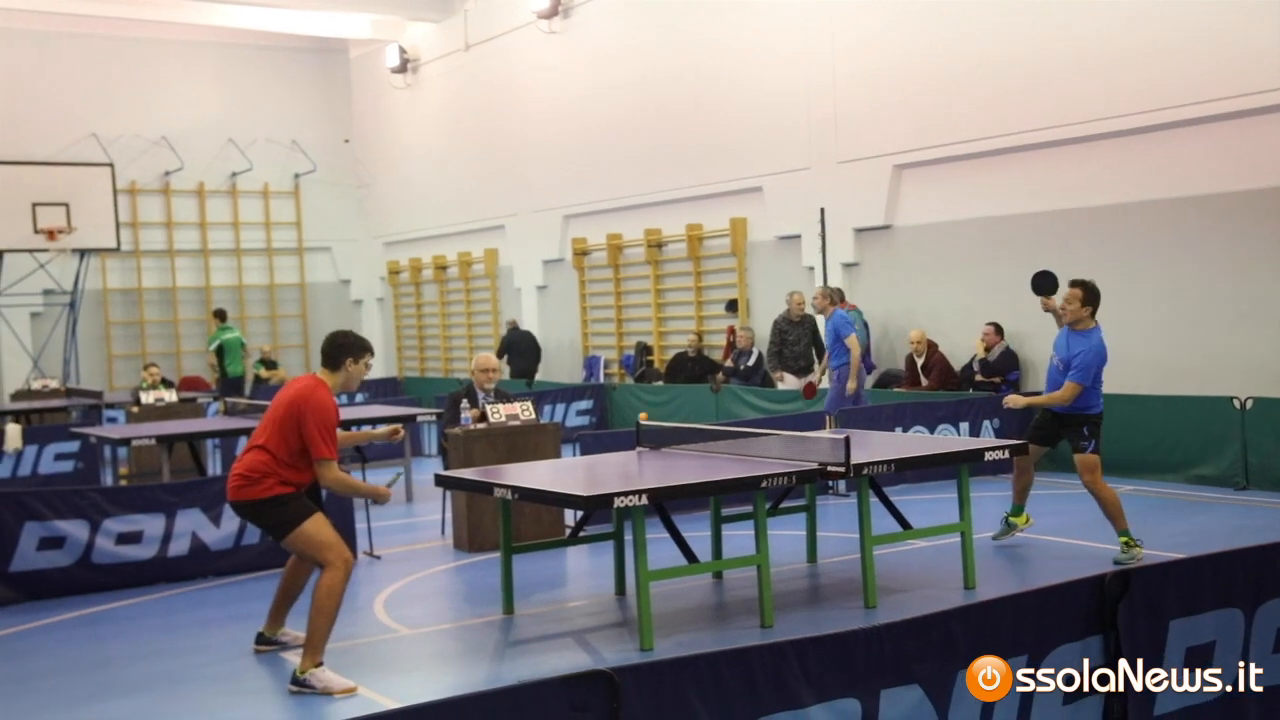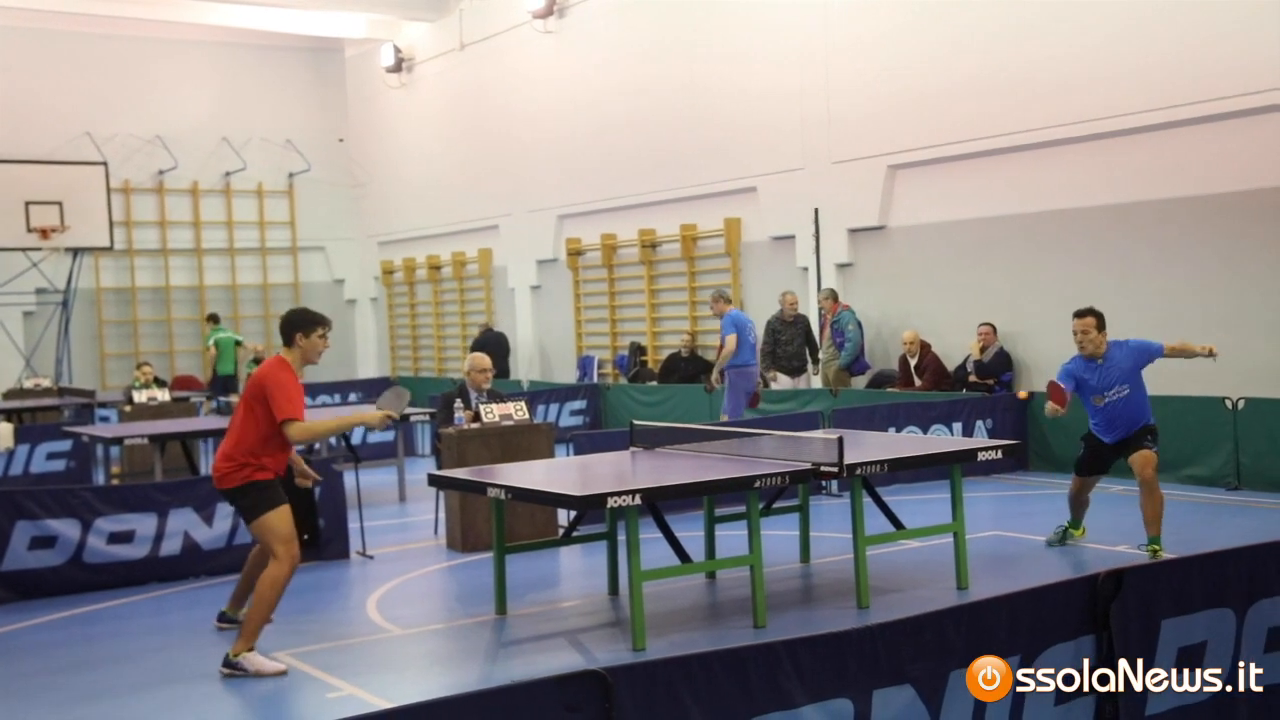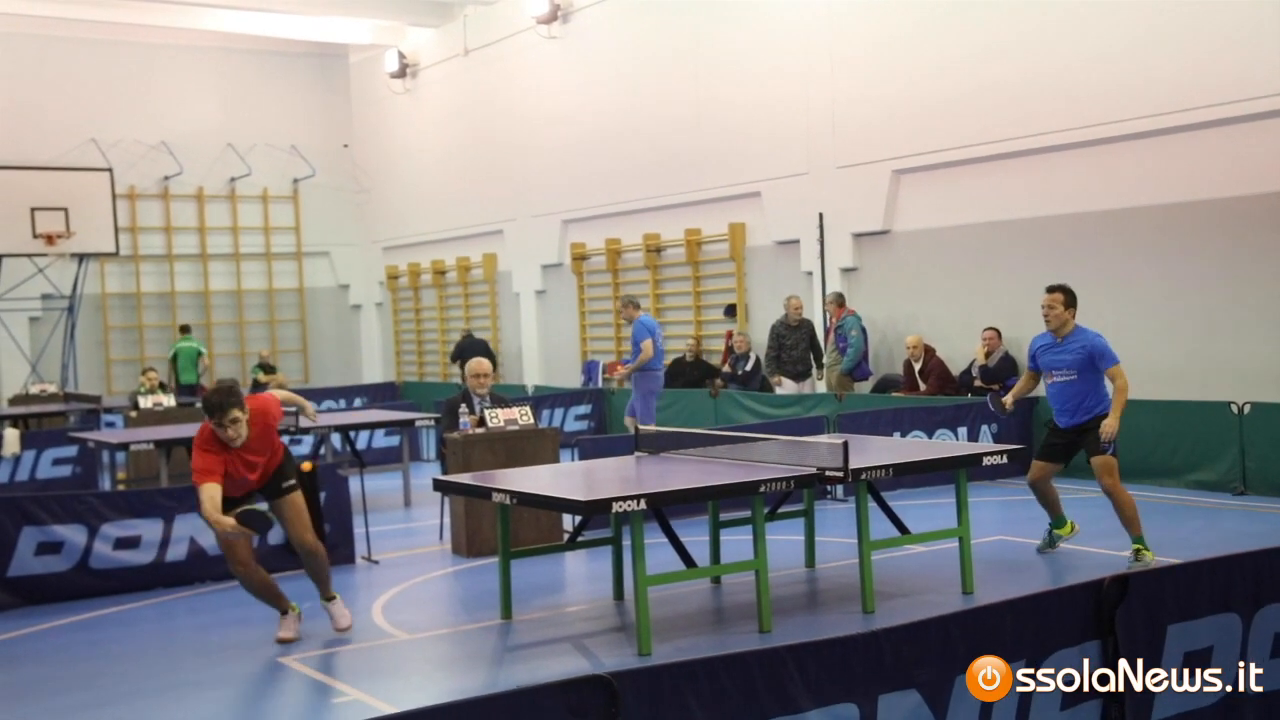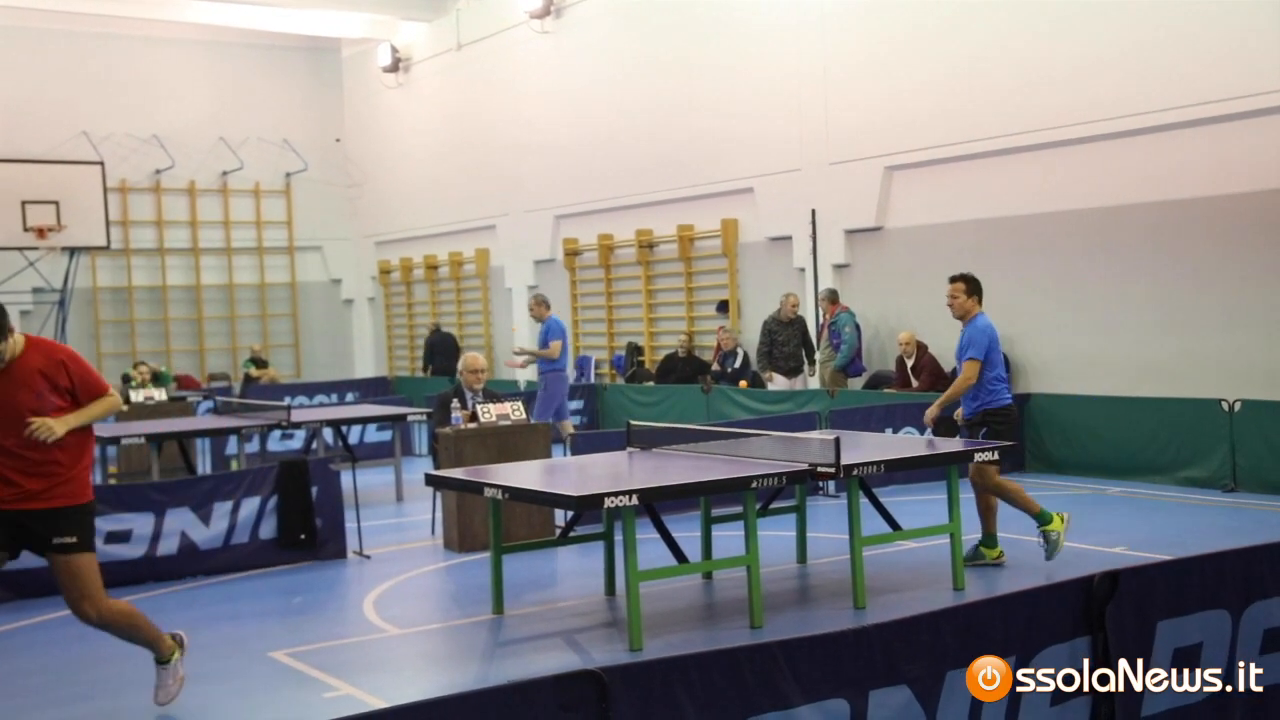
dt=0.7s
person 1, frame 1
left shoulder: (304, 386)
right shoulder: (320, 401)
right elbow: (330, 478)
left wrist: (375, 435)
right wrist: (374, 493)
left hip: (251, 483)
right hip: (264, 490)
left knee: (311, 547)
right knee: (340, 560)
left ankle: (272, 631)
right ankle: (309, 670)
person 1, frame 2
left shoulder: (277, 371)
right shoulder: (281, 378)
right elbow: (297, 434)
left wrist: (296, 464)
right wrist: (358, 419)
left hip: (251, 469)
right hip: (248, 475)
left knee: (274, 538)
right knee: (286, 556)
left ankle: (233, 612)
right ankle: (240, 654)
person 1, frame 3
left shoulder: (260, 409)
right shoulder: (206, 452)
left elbow: (276, 396)
right elbow: (208, 505)
left wrist: (303, 404)
right wrist: (219, 523)
left hip: (274, 468)
right hip: (233, 490)
left knee: (306, 543)
right knee: (240, 566)
left ankle: (329, 598)
right ankle: (287, 610)
person 1, frame 4
left shoulder: (55, 358)
left elbow: (112, 401)
left wrist: (63, 423)
left hip: (62, 497)
left knee: (90, 608)
left ankle: (167, 649)
person 2, frame 1
left shoulder: (1091, 347)
right shoulder: (1072, 326)
left elbow: (1067, 397)
left wrist: (1024, 400)
right wrist: (1053, 310)
left hip: (1082, 417)
right hip: (1051, 411)
left knee: (1091, 479)
right knee: (1022, 460)
left ankle: (1129, 541)
right ankle: (1017, 517)
person 2, frame 2
left shoulder: (1132, 350)
right shoulder: (1071, 369)
left elbow: (1173, 350)
right elbow: (1058, 402)
left wrist: (1198, 350)
right wrist: (1053, 408)
left hip: (1140, 431)
right hip: (1100, 437)
left knee: (1146, 476)
right knee: (1077, 489)
left ankle: (1155, 547)
right ankle: (1074, 527)
person 2, frame 3
left shoulder: (1092, 342)
right shoulder: (1039, 344)
left elbow: (1120, 381)
right elbow: (1030, 379)
left wrist: (1114, 416)
right wrist: (1012, 395)
left hip: (1095, 425)
right hip: (1061, 426)
left knee: (1110, 483)
right knee: (1036, 479)
left ankle: (1140, 547)
right ankle: (1061, 525)
person 2, frame 4
left shoulder: (978, 329)
right shoulder: (975, 328)
left elbow: (969, 378)
left wrist: (937, 406)
right wrist: (964, 407)
left hip: (993, 413)
right hip: (983, 414)
left knee: (986, 478)
right knee: (978, 478)
left ankle: (1049, 520)
right ankle: (989, 547)
